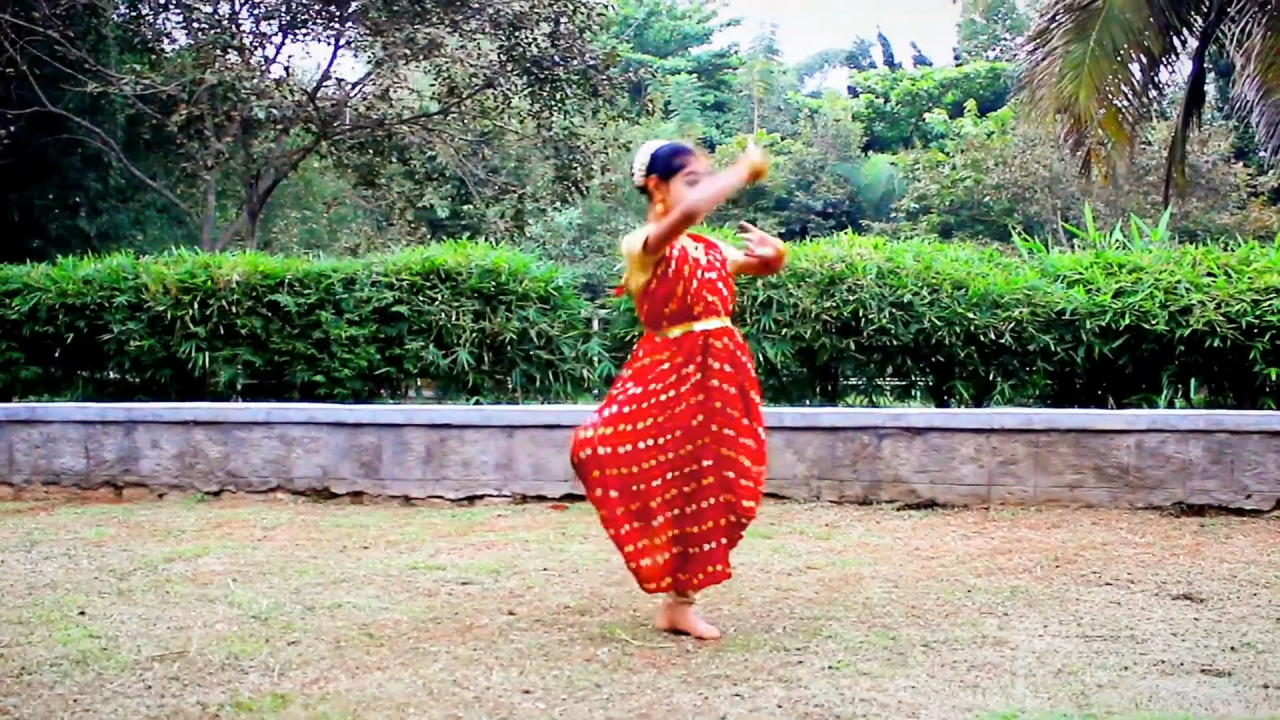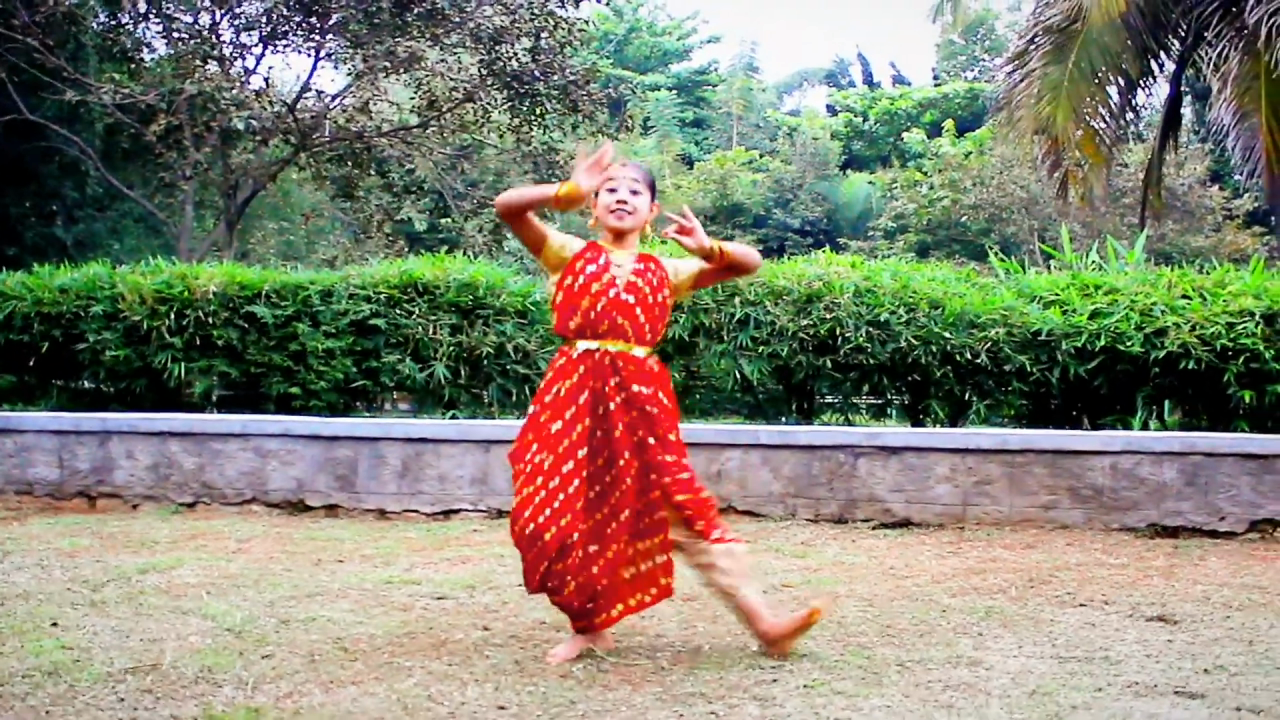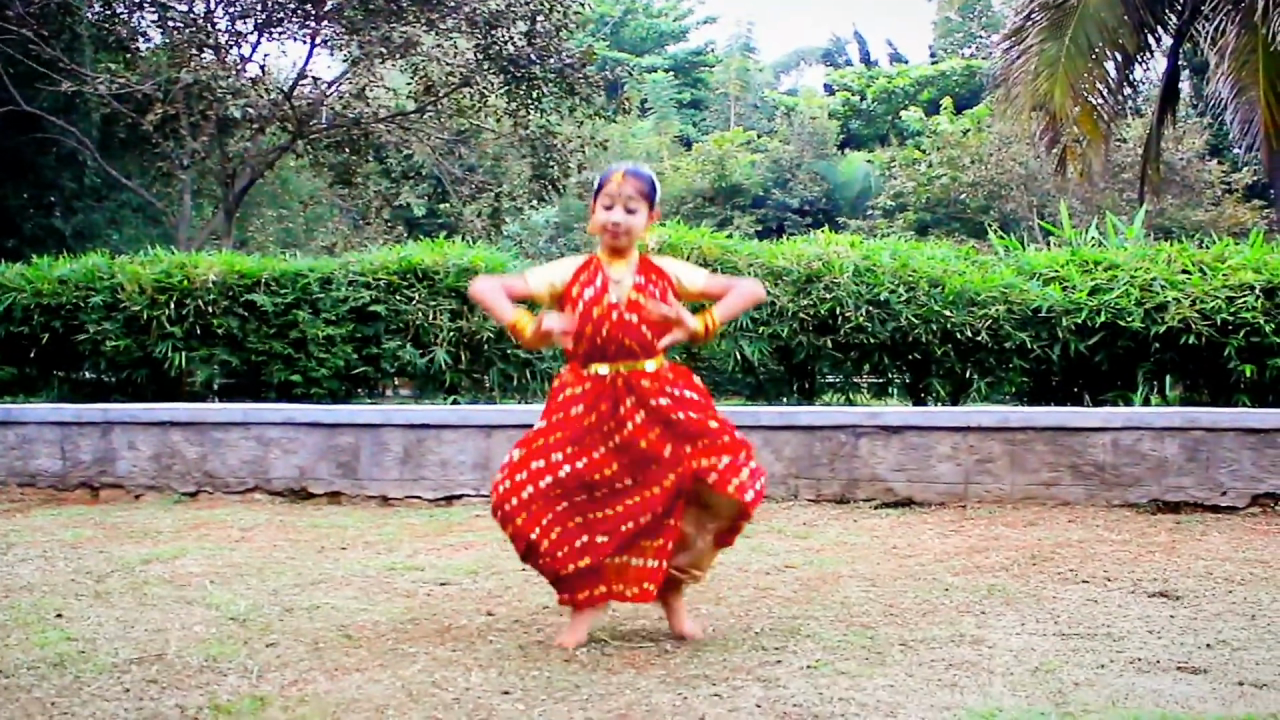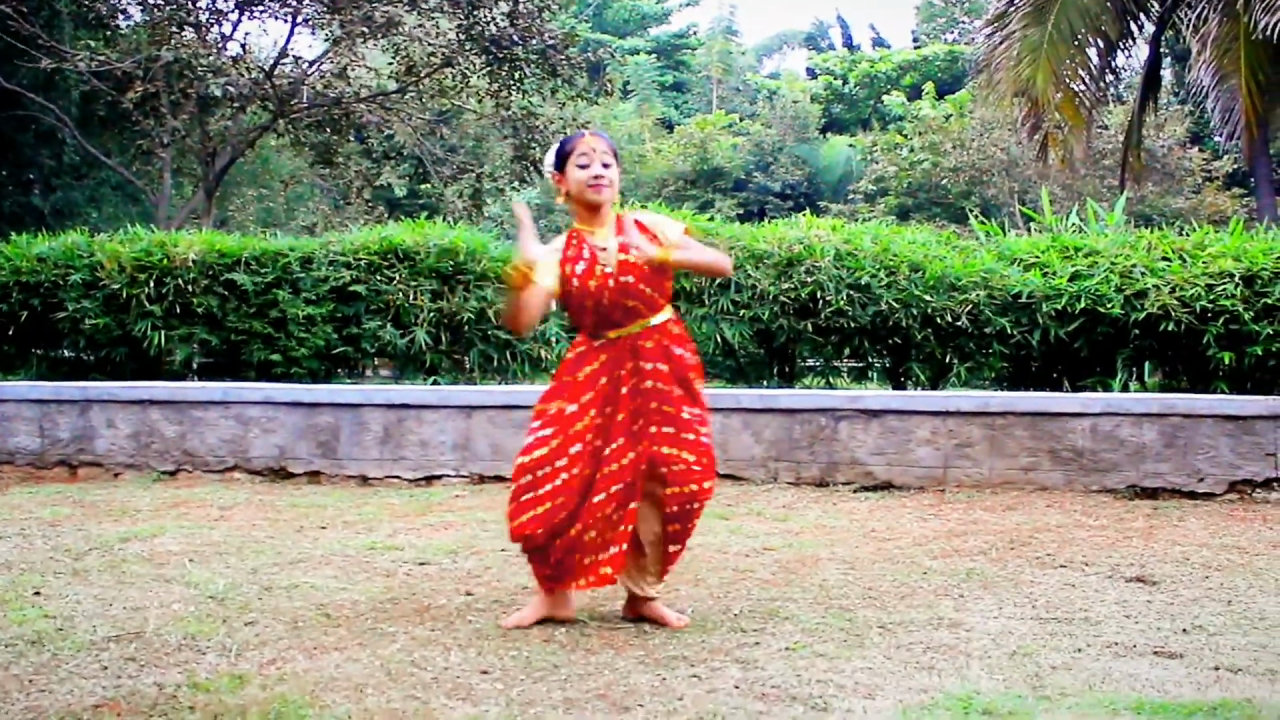
dt=1s
person 1, frame 1
left shoulder: (711, 248)
right shoulder: (644, 245)
left elbow: (763, 263)
right elbow: (684, 212)
left wrist: (771, 253)
right wrist: (745, 168)
left hip: (725, 372)
right hip: (668, 370)
left knee: (715, 485)
right knee: (601, 447)
left ankle: (680, 603)
person 1, frame 2
left shoulder: (664, 272)
right shoulder: (571, 254)
left elbow: (751, 262)
right elbow: (508, 206)
left wrist: (707, 248)
right wrist: (569, 192)
left hip: (638, 397)
right hip: (575, 397)
left knee: (682, 508)
right knee: (562, 514)
left ankle: (763, 622)
right ankle: (589, 626)
person 1, frame 3
left shoulder: (666, 273)
right shoulder: (569, 274)
left elbow: (752, 288)
right elbow: (482, 288)
left wrist: (701, 325)
right wrist: (528, 329)
left hip: (657, 402)
right hip: (588, 406)
left knee: (728, 483)
right knee: (523, 493)
left ankle: (672, 585)
right ankle: (585, 598)
person 1, frame 4
left shoulder: (650, 228)
right shoulder: (557, 255)
left elbow: (722, 265)
right elbow: (520, 325)
left wrist: (657, 256)
right wrist: (524, 265)
left hip: (661, 364)
right hip: (598, 370)
left knee: (675, 481)
right knee: (553, 476)
left ankle: (643, 592)
right ankle: (554, 593)
